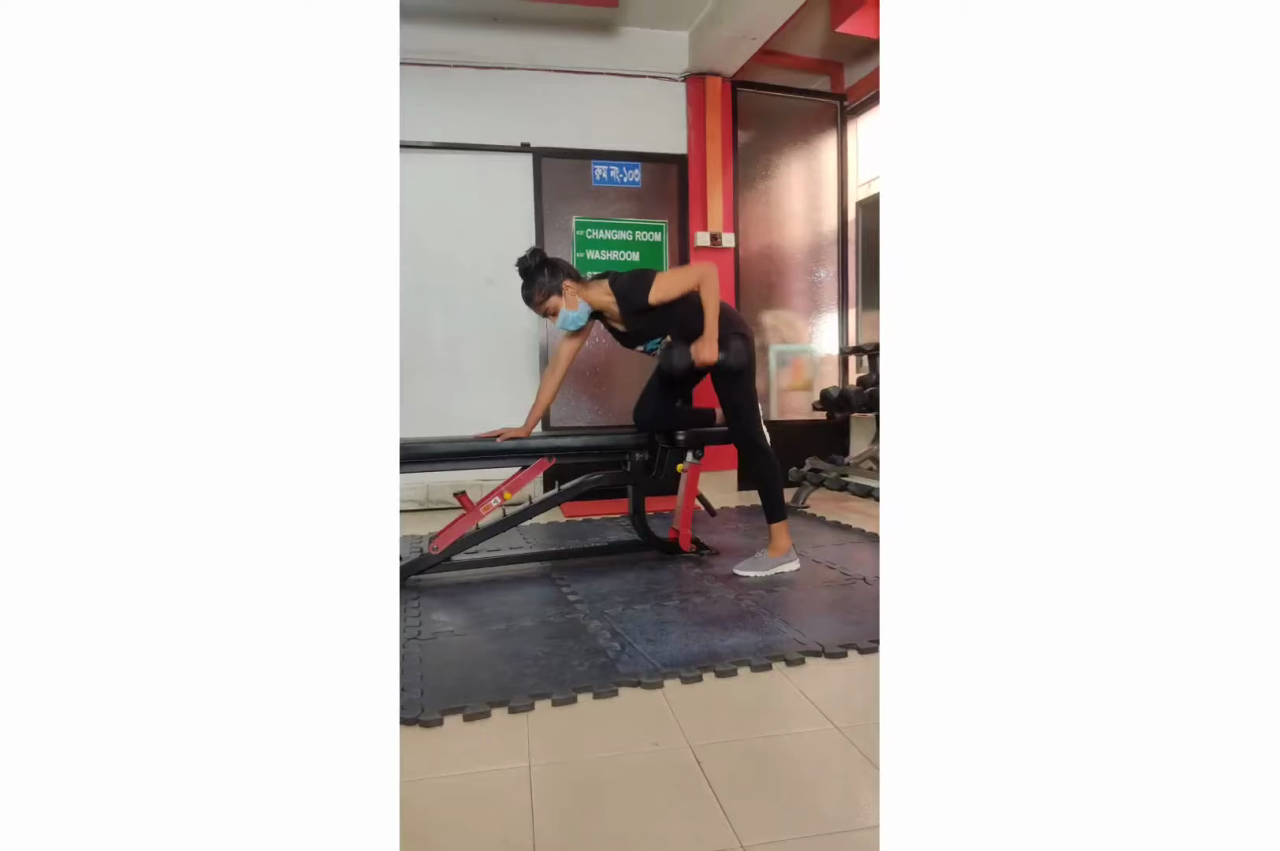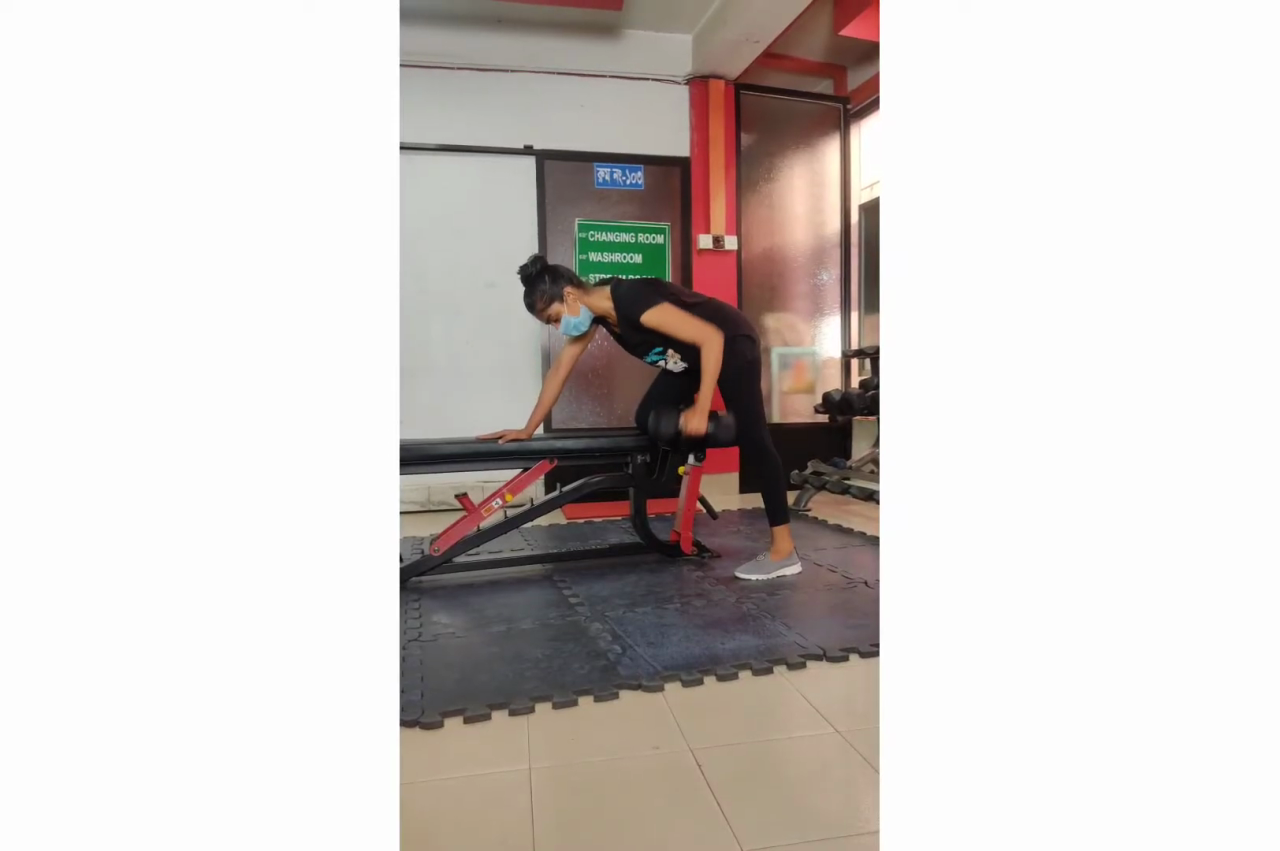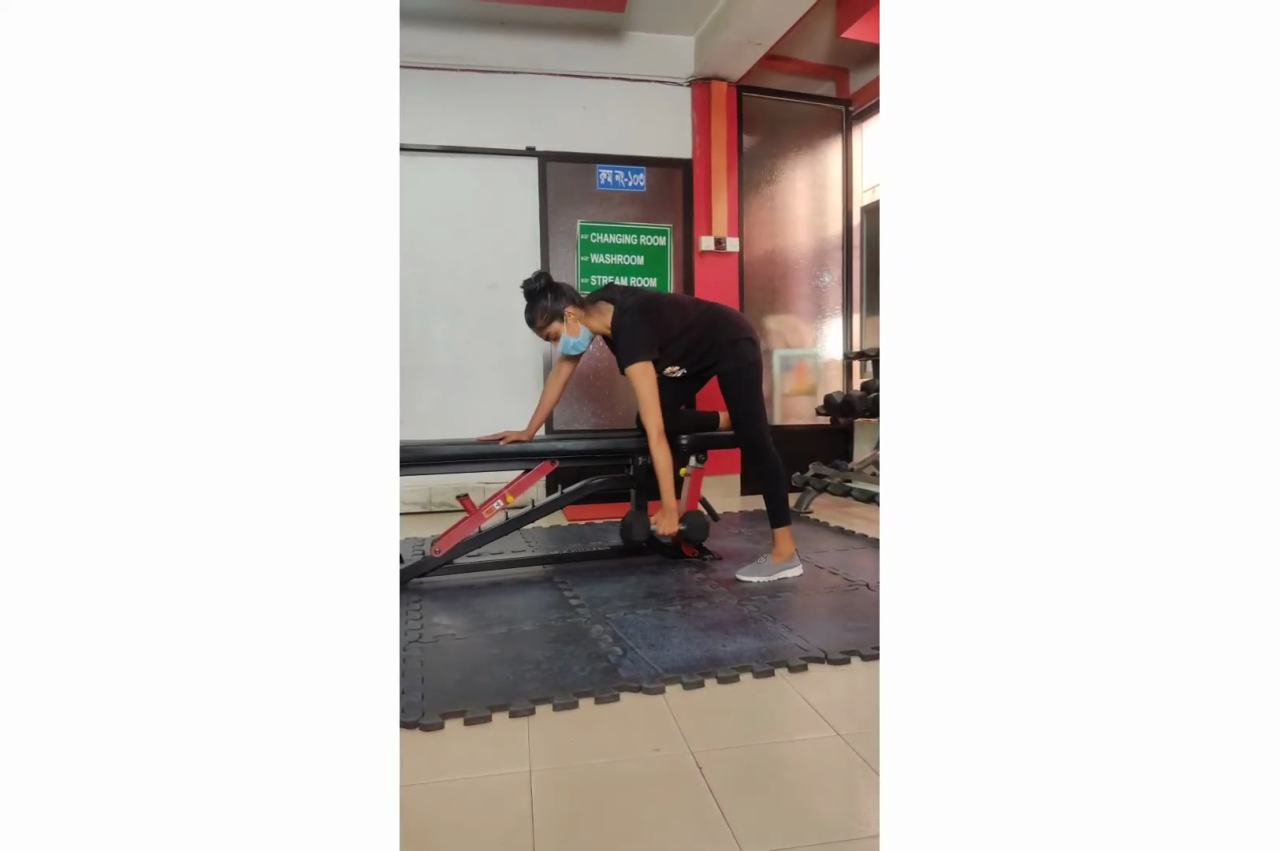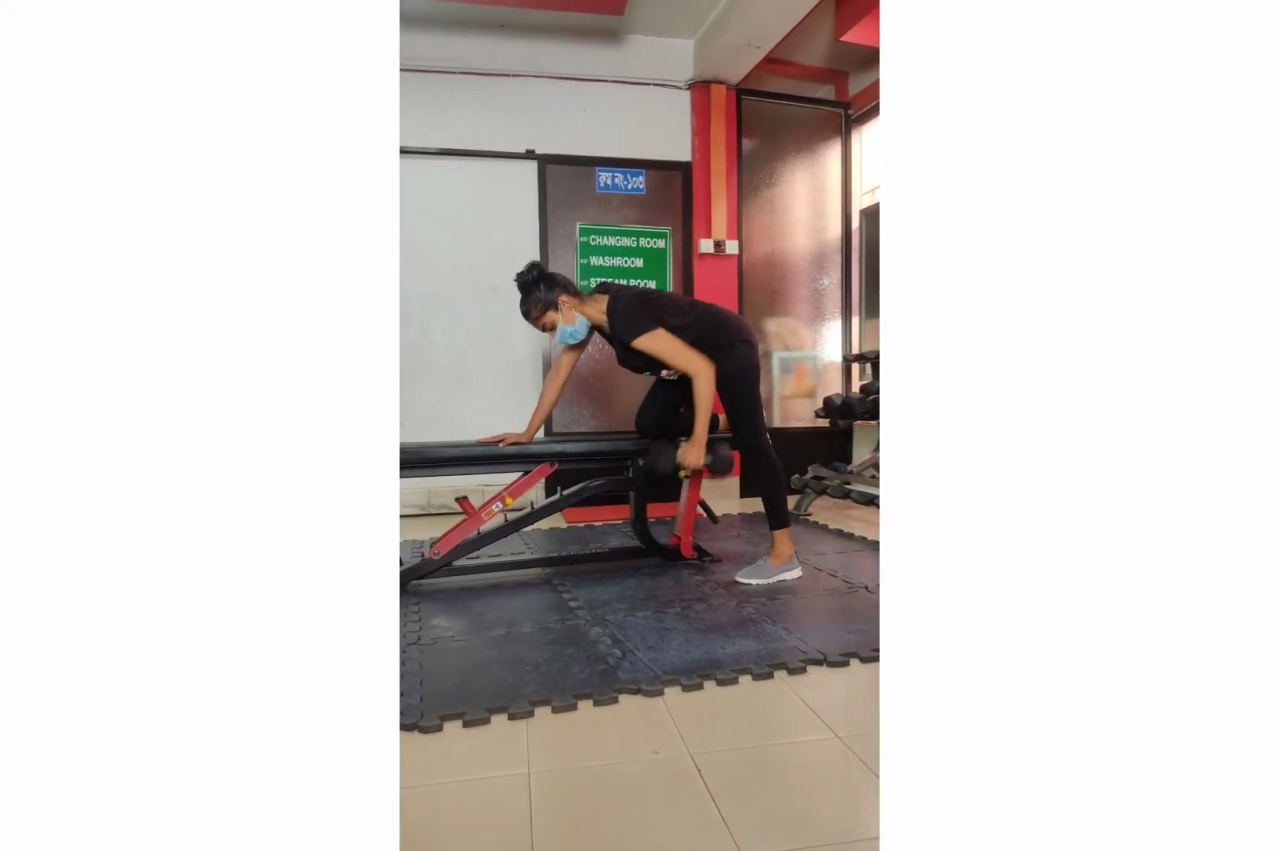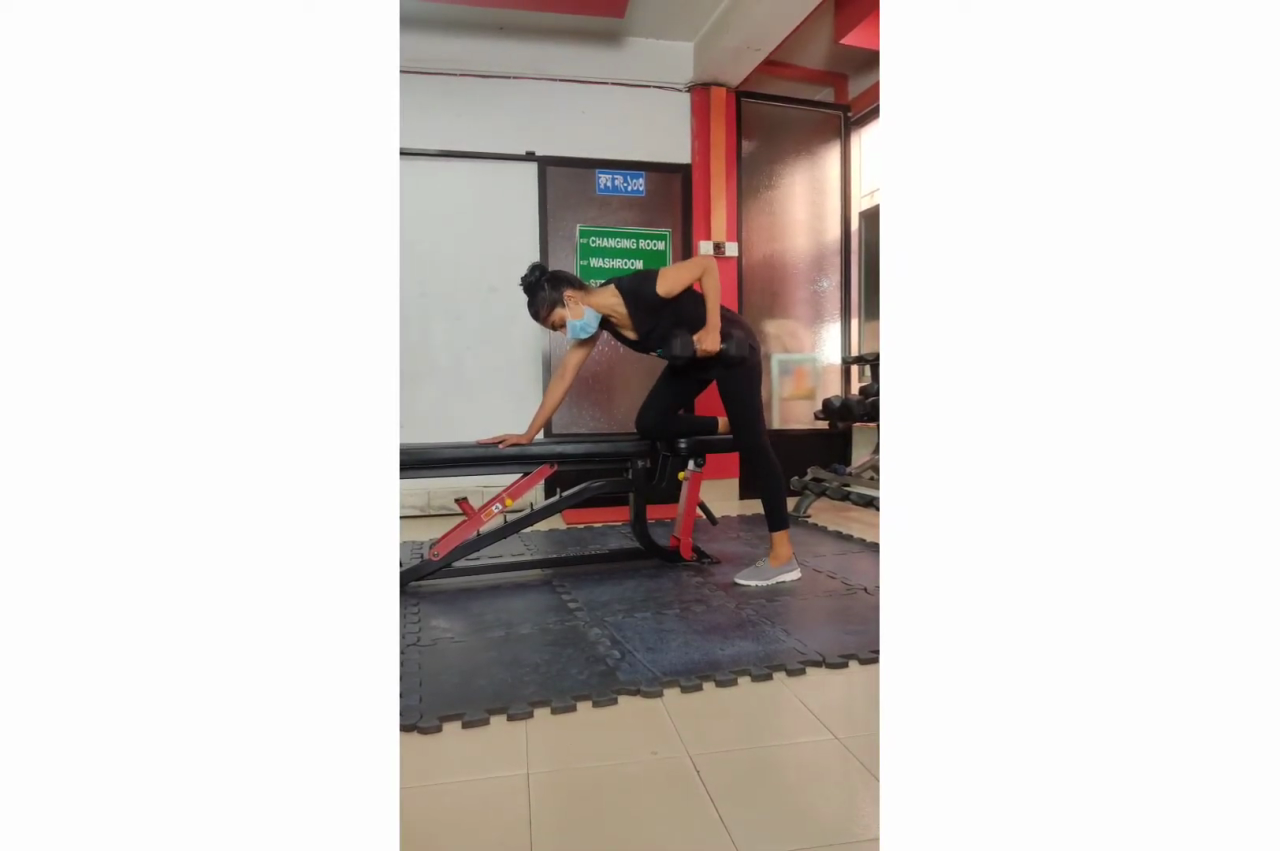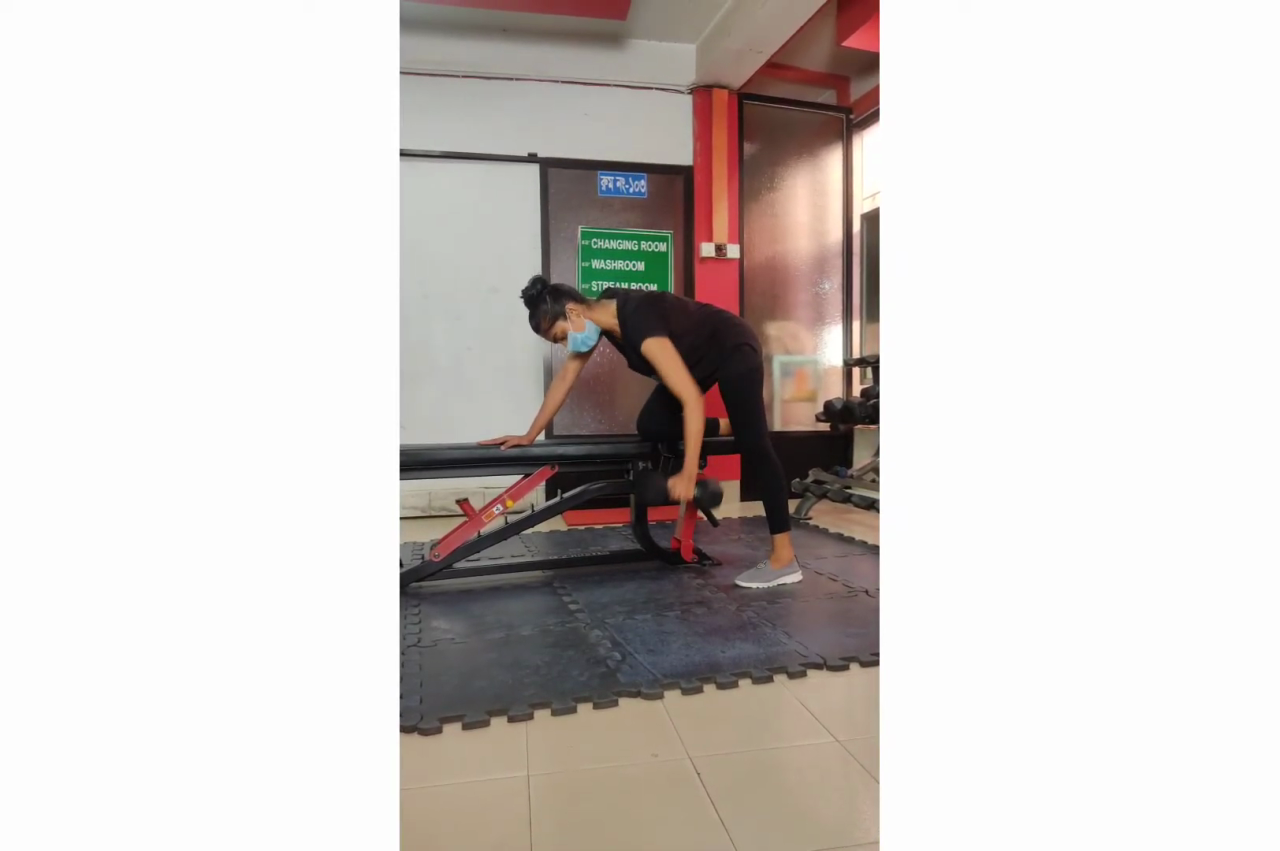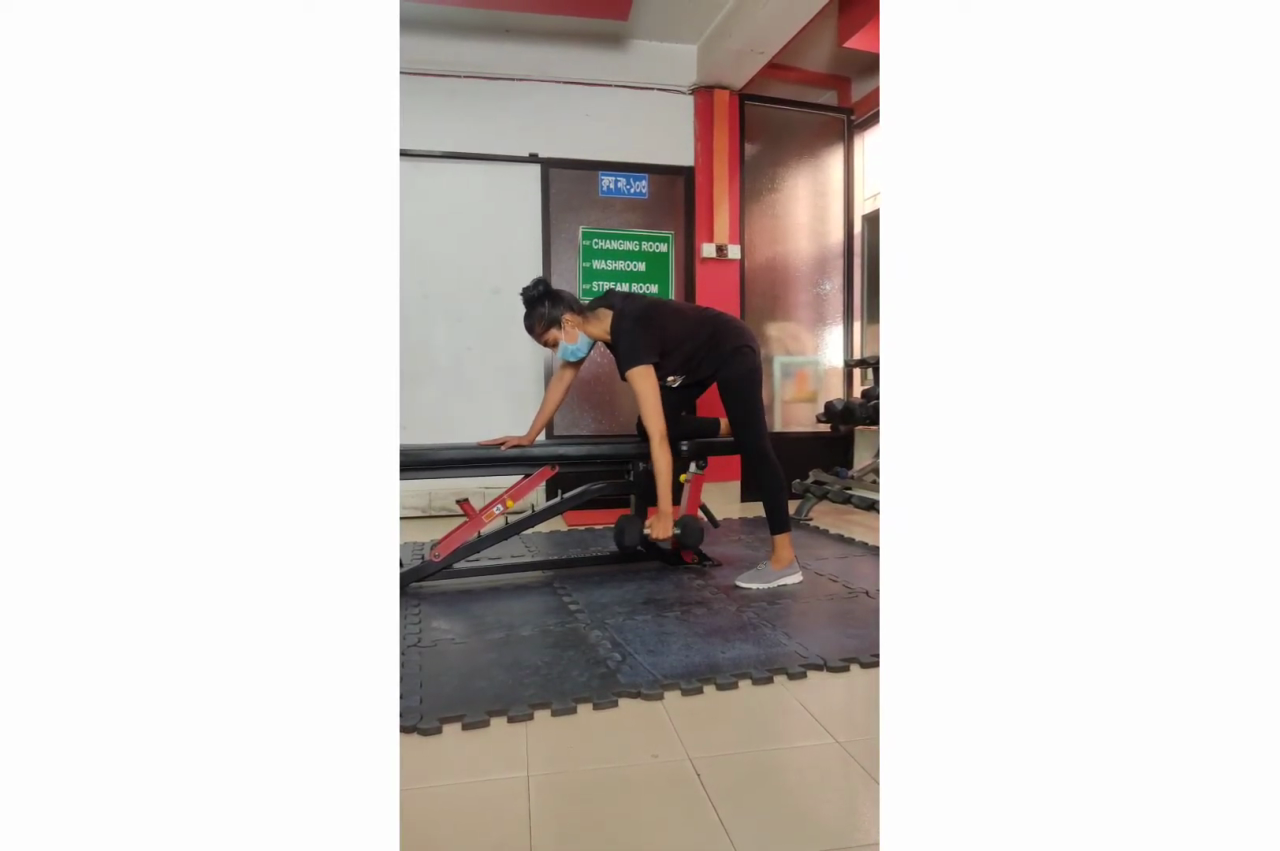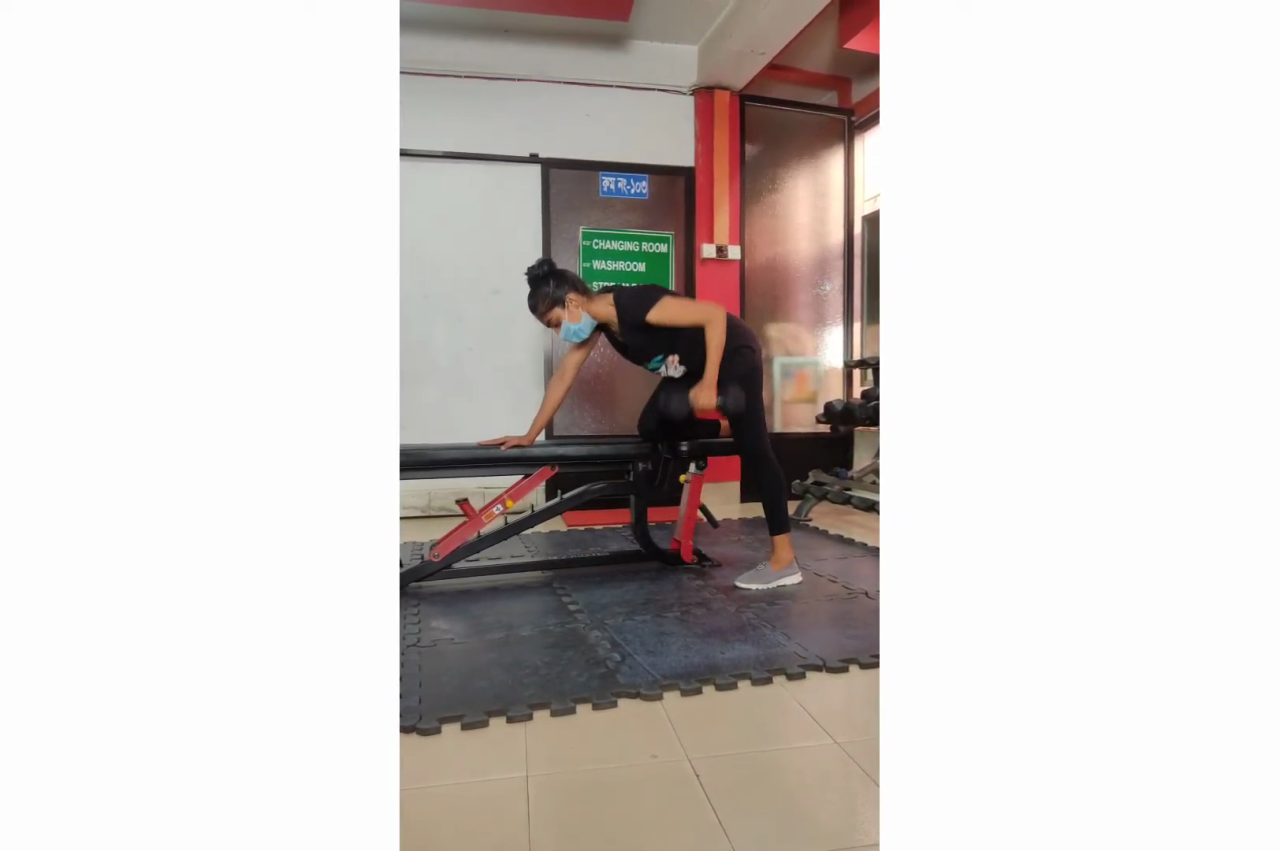
dt=0.5s
person 1, frame 1
left shoulder: (632, 292)
right shoulder: (590, 303)
left elbow: (707, 272)
right elbow: (559, 365)
left wrist: (710, 339)
right wrist: (526, 428)
left hip: (723, 340)
right hip: (684, 348)
left knee: (747, 438)
right knee: (648, 418)
left ankle: (782, 548)
right ankle: (728, 416)
person 1, frame 2
left shoulder: (633, 301)
right shoulder: (593, 306)
left elbow: (713, 338)
right elbow: (561, 368)
left wrist: (701, 409)
right wrist: (528, 429)
left hip: (730, 342)
right hip: (691, 355)
left knee: (753, 441)
right knee: (648, 420)
left ankle: (784, 551)
right ankle: (735, 420)
person 1, frame 3
left shoulder: (630, 333)
right shoulder: (593, 309)
left elbow: (657, 433)
right elbow: (561, 371)
left wrist: (669, 507)
right wrist: (529, 432)
left hip: (732, 344)
right hip: (694, 351)
left knee: (754, 444)
right knee: (654, 417)
left ankle: (785, 553)
right ankle: (731, 420)
person 1, frame 4
left shoulder: (627, 318)
right shoulder: (591, 308)
left elbow: (703, 370)
right elbow: (560, 371)
left wrist: (698, 442)
right wrist: (528, 433)
left hip: (729, 346)
right hip: (694, 350)
left knee: (752, 446)
right knee: (650, 425)
left ankle: (784, 555)
right ankle: (733, 422)
person 1, frame 5
left shoulder: (639, 290)
right shoulder: (597, 312)
left elbow: (706, 263)
right elbow: (566, 372)
left wrist: (712, 330)
right wrist: (529, 434)
right hip: (691, 354)
left knee: (752, 447)
right knee: (650, 425)
left ankle: (783, 557)
right ankle: (731, 425)
person 1, frame 6
left shoulder: (638, 321)
right shoulder: (599, 313)
left elbow: (691, 398)
right elbow: (566, 376)
left wrist: (688, 475)
right wrist: (530, 436)
left hip: (733, 350)
right hip: (697, 358)
left knee: (754, 448)
right knee: (651, 426)
left ankle: (784, 558)
right ankle: (733, 428)
person 1, frame 7
left shoulder: (630, 338)
right shoulder: (595, 316)
left elbow: (660, 435)
right elbow: (563, 377)
left wrist: (664, 512)
right wrist: (529, 437)
left hip: (732, 350)
right hip: (694, 357)
left knee: (754, 450)
right knee: (647, 428)
left ankle: (784, 559)
right ankle: (733, 427)
person 1, frame 8
left shoulder: (634, 306)
right shoulder: (597, 313)
left elbow: (714, 315)
right elbow: (564, 375)
left wrist: (709, 384)
right wrist: (530, 436)
left hip: (731, 350)
right hip: (691, 359)
left knee: (753, 450)
right knee: (652, 428)
left ankle: (784, 559)
right ankle: (736, 426)
